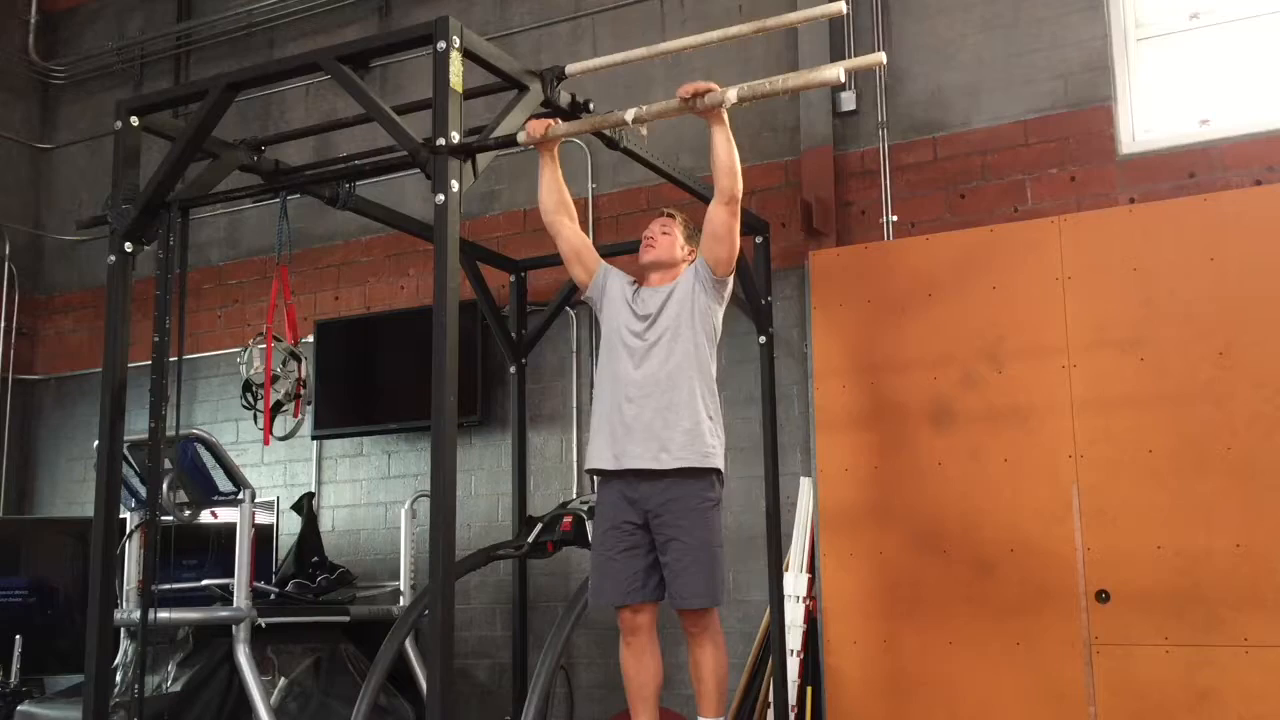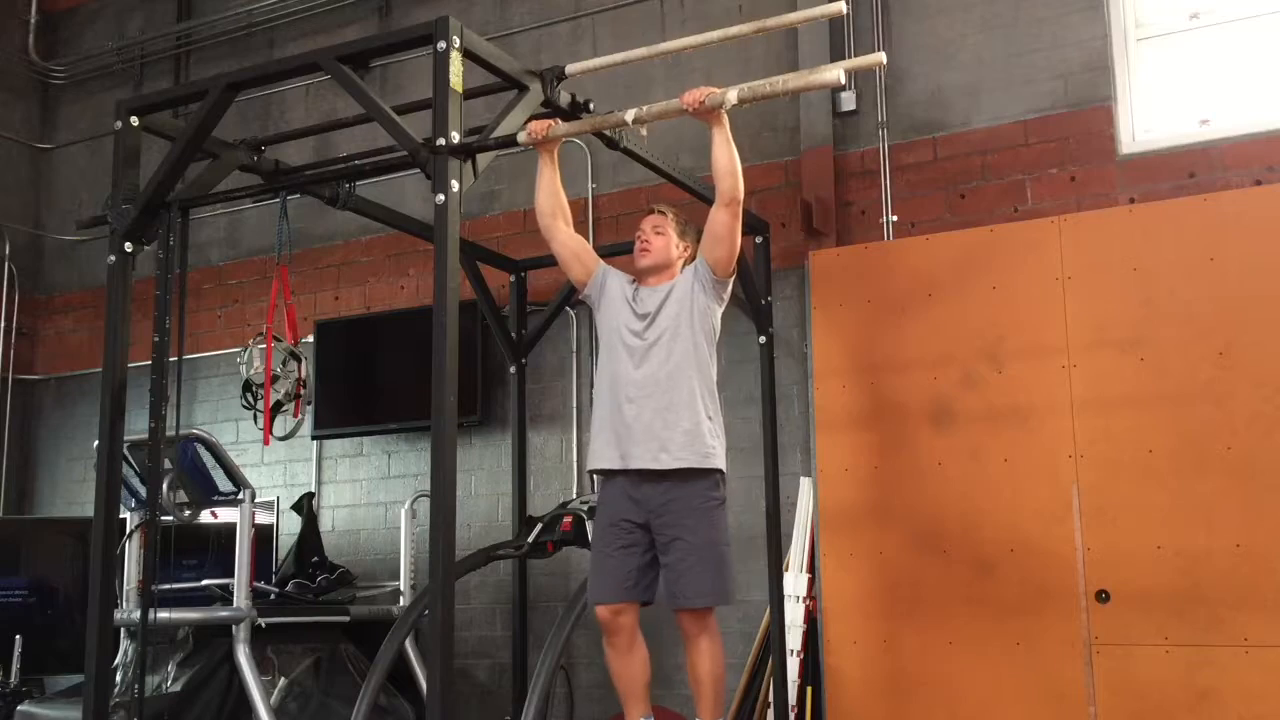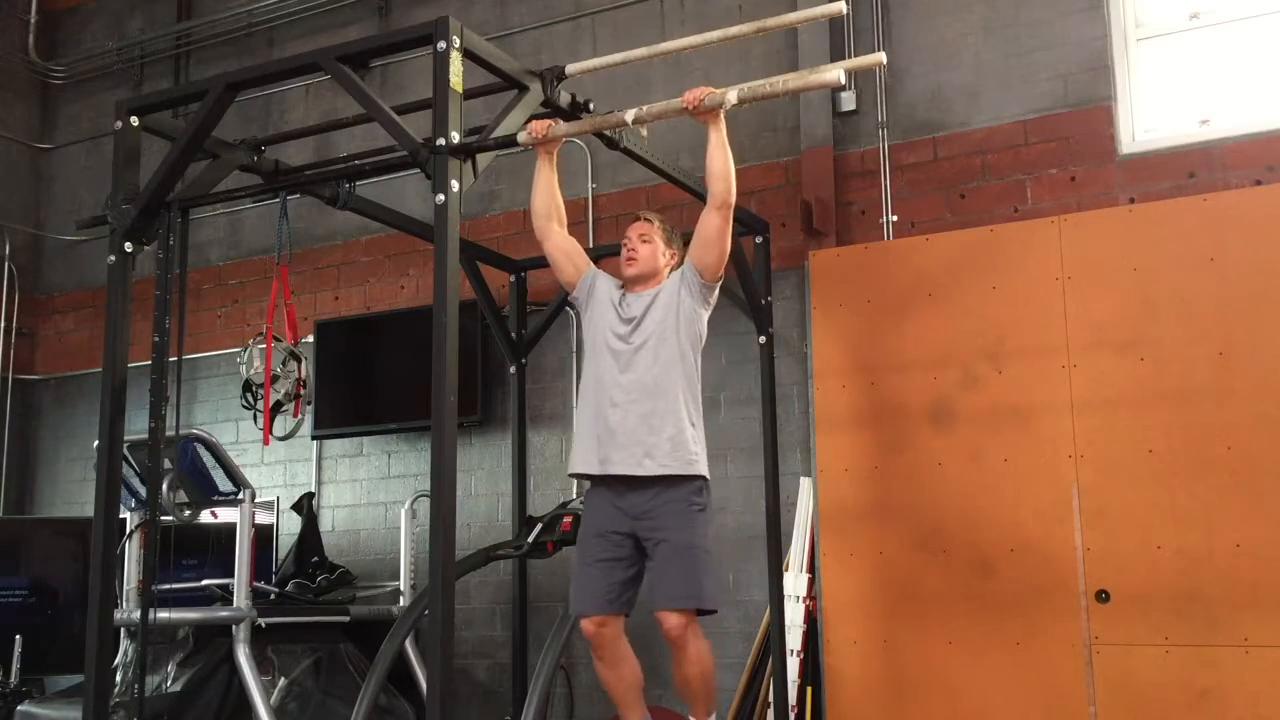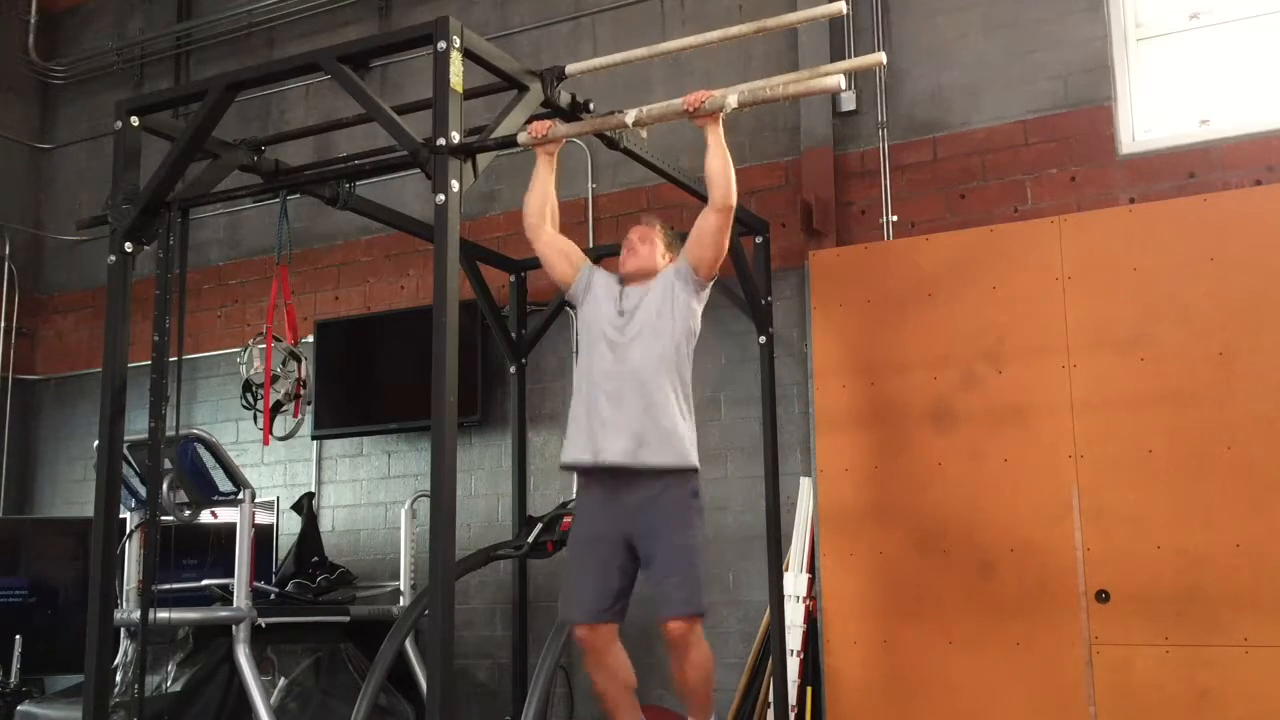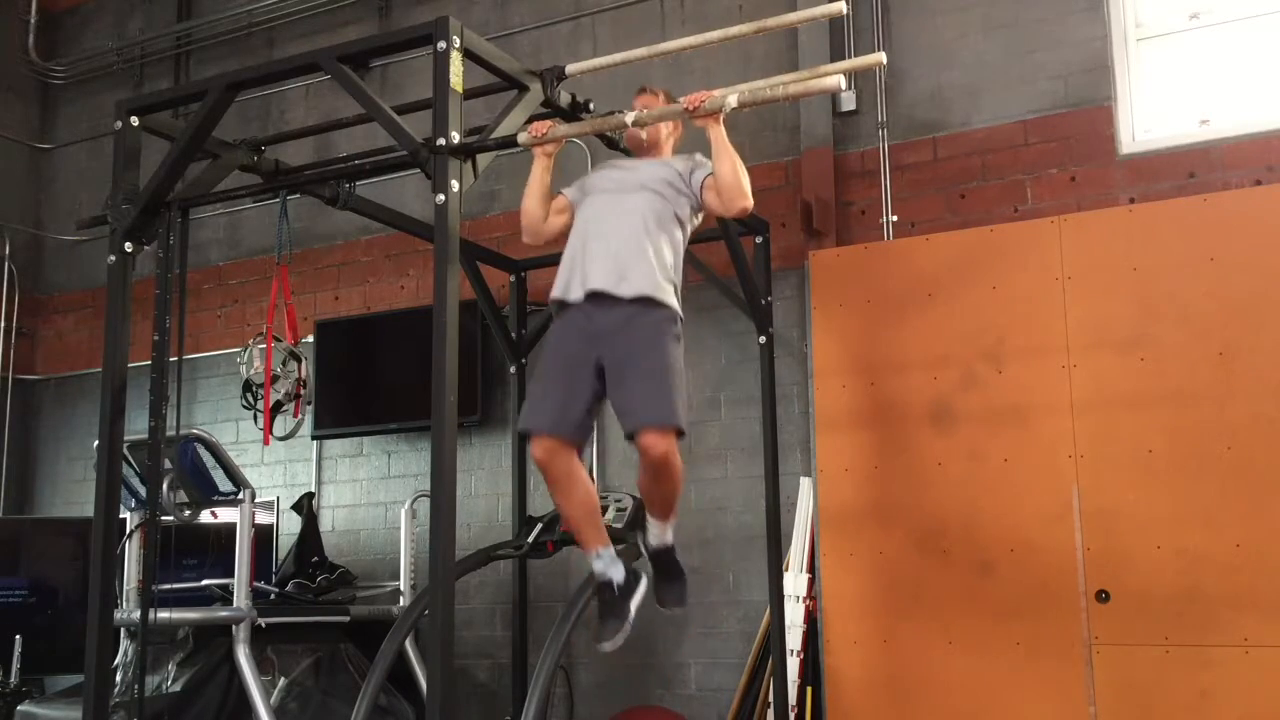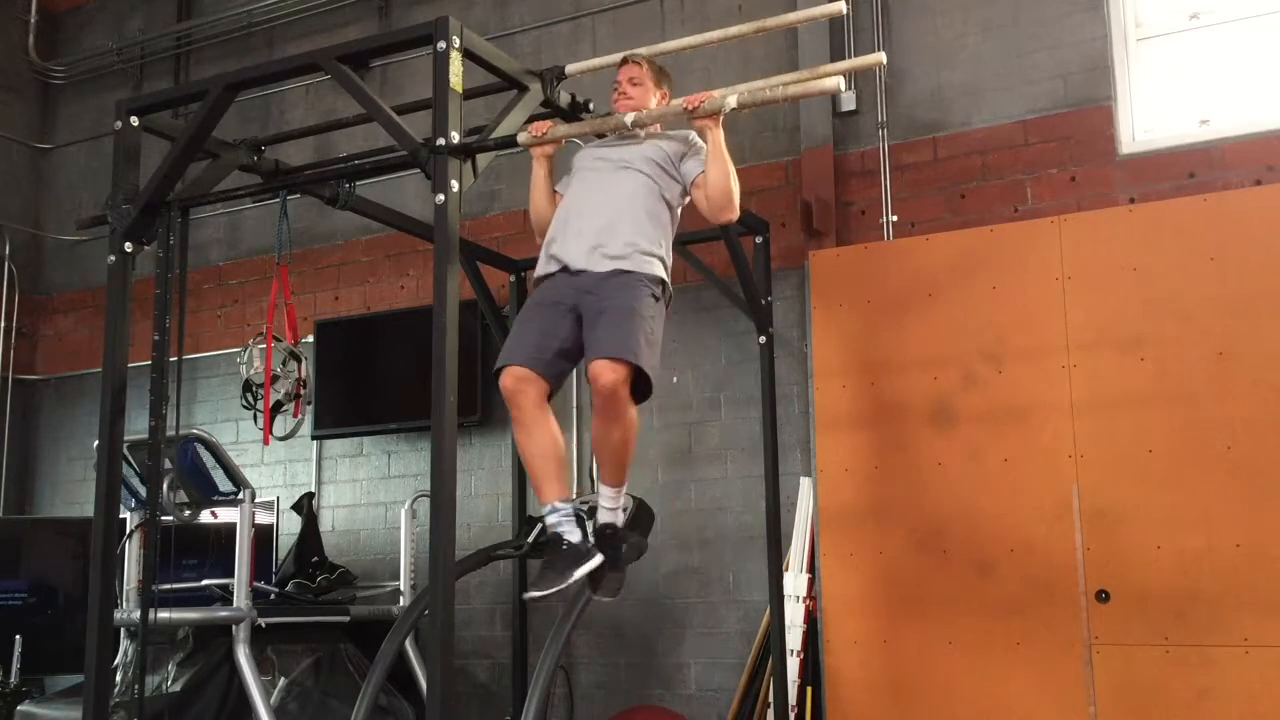
dt=0.4s
person 1, frame 1
left shoulder: (703, 288)
right shoulder: (612, 293)
left elbow: (728, 198)
right elbow: (561, 223)
left wrist: (715, 118)
right wrist: (548, 154)
left hip: (685, 473)
right hip: (619, 476)
left knee: (698, 617)
right knee: (634, 618)
person 1, frame 2
left shoulder: (701, 287)
right shoulder: (609, 292)
left elbow: (730, 201)
right elbow: (555, 225)
left wrist: (717, 122)
right wrist: (548, 155)
left hip: (688, 474)
right hip: (621, 477)
left knee: (695, 618)
right knee: (613, 614)
person 1, frame 3
left shoulder: (687, 294)
right shoulder: (595, 297)
left elbow: (720, 205)
right elbow: (548, 226)
left wrist: (714, 124)
right wrist: (546, 156)
left hip: (673, 483)
right hip: (607, 487)
left knee: (677, 623)
right knee: (597, 625)
person 1, frame 4
left shoulder: (682, 286)
right shoulder: (593, 290)
left elbow: (722, 203)
right elbow: (539, 229)
left wrist: (712, 128)
right wrist: (546, 156)
left hip: (664, 476)
right hip: (598, 482)
left knee: (679, 625)
right knee: (592, 629)
person 1, frame 5
left shoulder: (687, 169)
right shoulder: (596, 176)
left elbow: (738, 202)
right elbow: (534, 232)
left wrist: (715, 130)
right wrist: (542, 160)
left hip: (644, 310)
right hip: (576, 311)
left knee: (657, 443)
right knee: (548, 445)
left ankle: (661, 546)
right ankle: (612, 574)
person 1, frame 6
left shoulder: (679, 145)
right shoulder: (587, 153)
left elbow: (724, 210)
right elbow: (545, 226)
left wrist: (713, 131)
right wrist: (541, 159)
left hip: (630, 274)
right hip: (560, 276)
left knee: (609, 377)
right knee: (518, 380)
left ankle: (609, 523)
right ankle: (565, 531)
